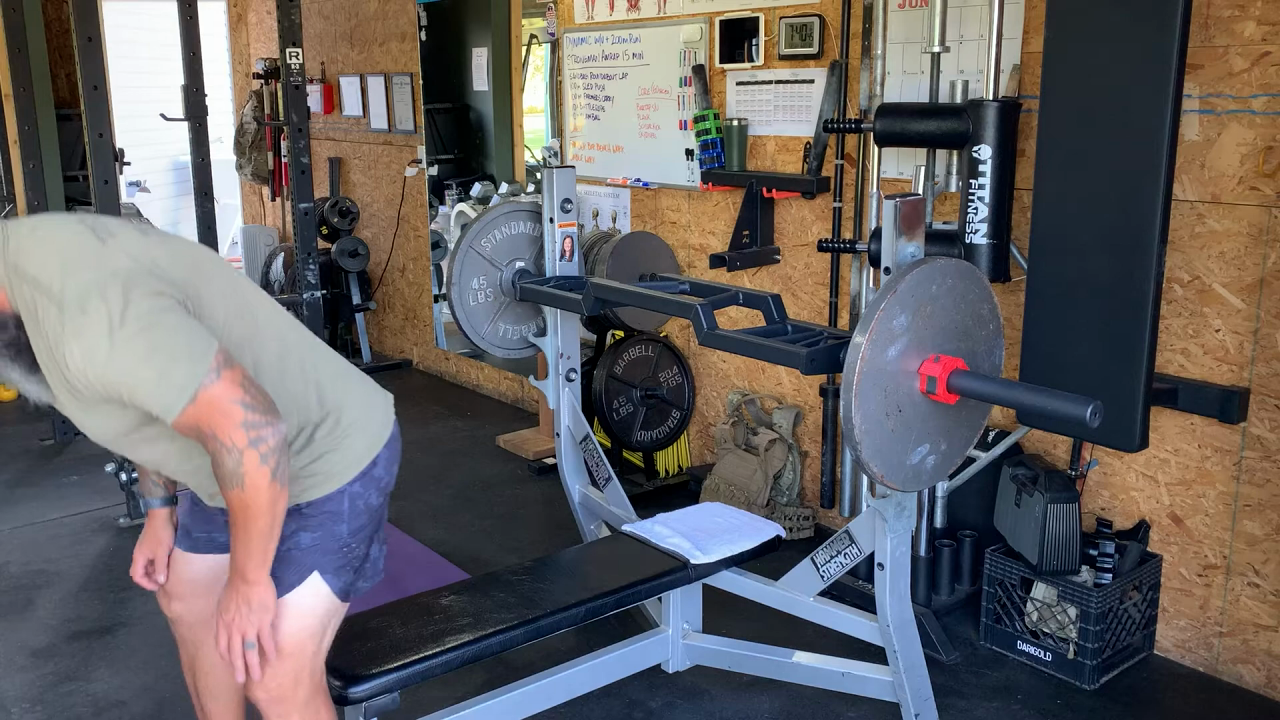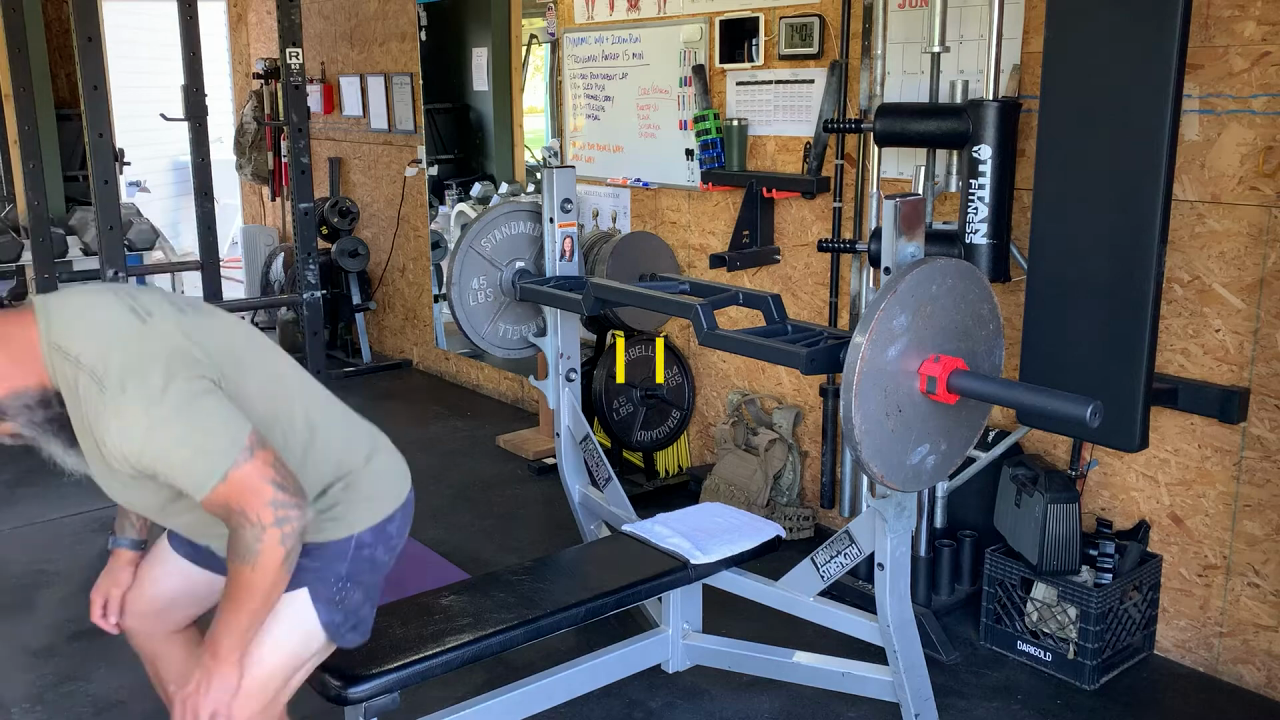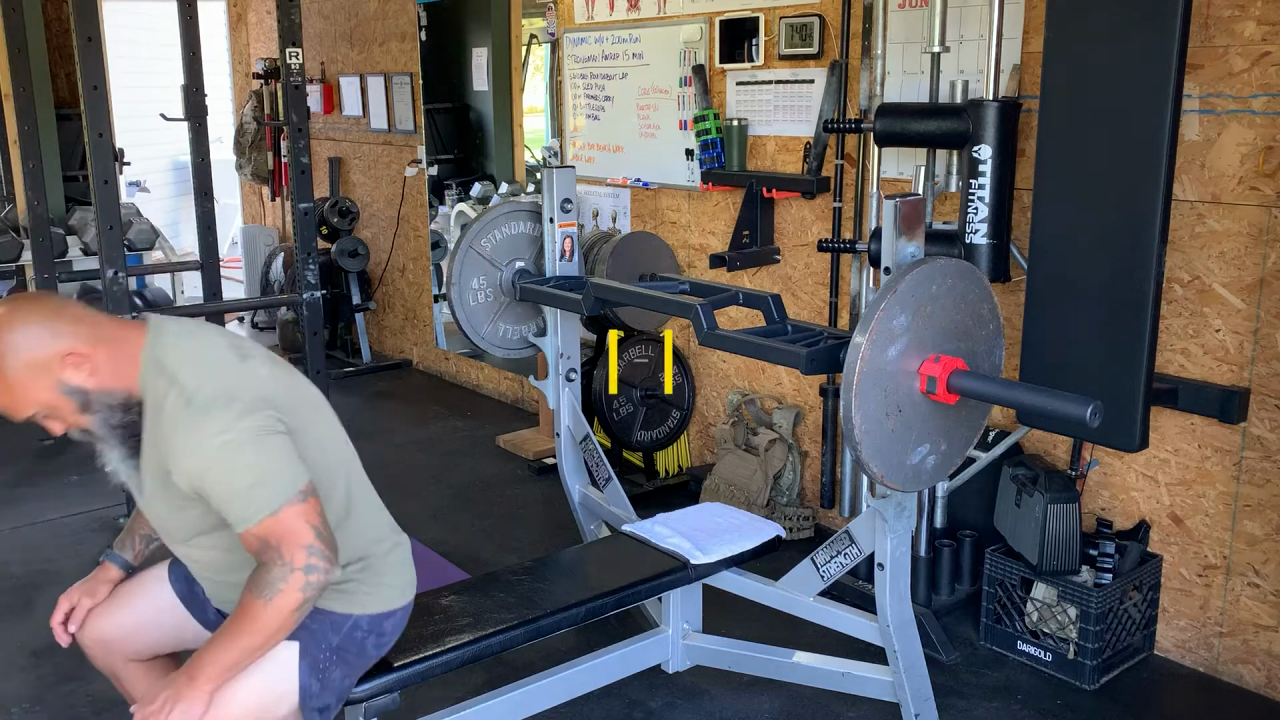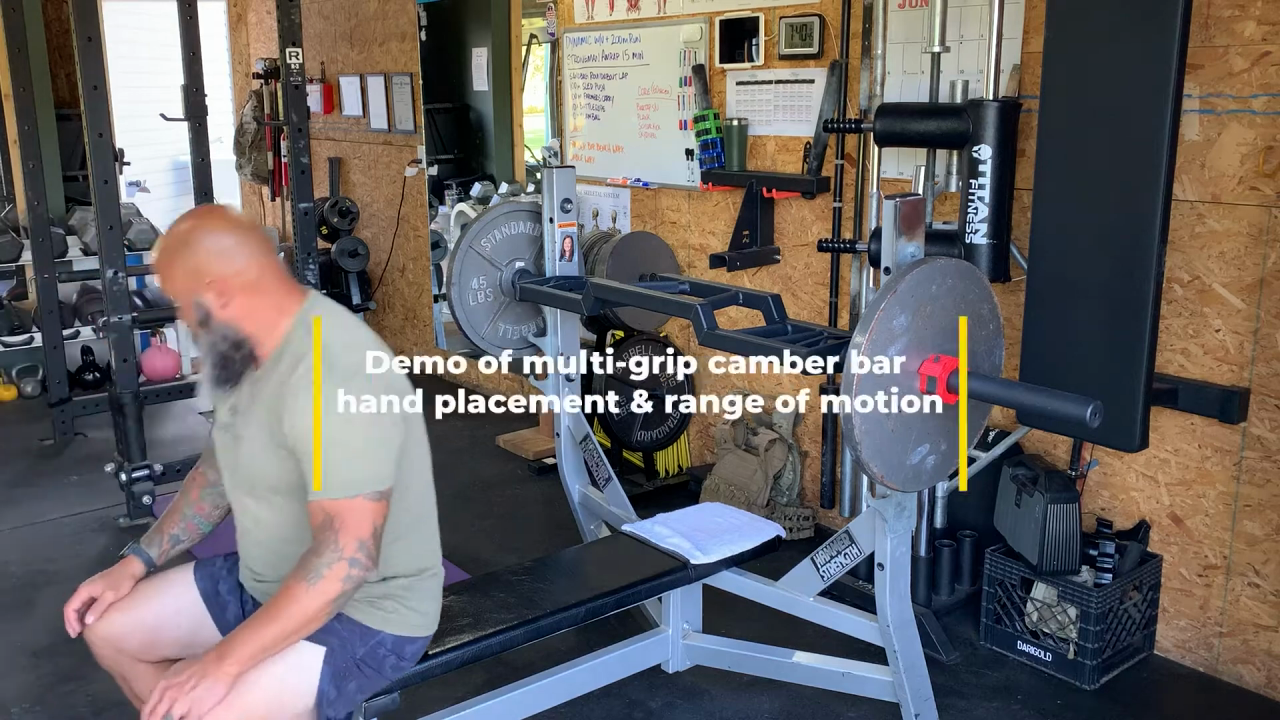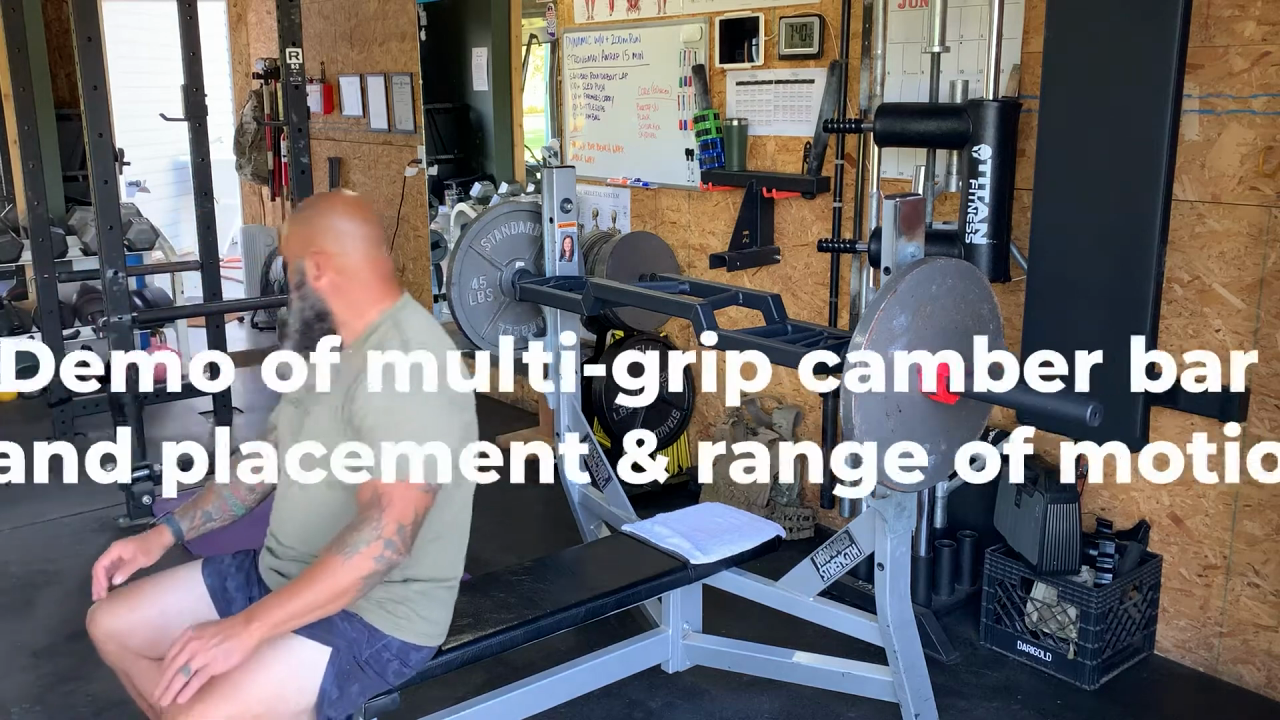
dt=0.3s
person 1, frame 1
left shoulder: (85, 307)
left elbow: (252, 429)
left wrist: (248, 580)
right wrist: (159, 510)
left hip: (327, 459)
right knee: (187, 601)
person 1, frame 2
left shoulder: (123, 389)
right shoulder: (70, 322)
left elbow: (274, 517)
left wrist: (219, 657)
right wrist: (124, 551)
left hip: (343, 516)
right knee: (139, 610)
person 1, frame 3
left shoulder: (204, 414)
right shoulder: (157, 353)
left elbow: (303, 564)
left wrist: (196, 682)
right wrist: (113, 568)
left hip: (345, 599)
right knee: (99, 629)
person 1, frame 4
left shoulder: (336, 382)
right shoulder: (258, 353)
left elbow: (347, 558)
right elbow: (221, 465)
left wrist: (220, 665)
right wrist: (134, 563)
left hip: (366, 613)
right knee: (109, 626)
person 1, frame 5
right shoulder: (338, 345)
left elbow: (384, 539)
right elbow: (270, 452)
left wrist: (244, 631)
right wrist: (163, 535)
left hip: (377, 615)
right knee: (113, 623)
